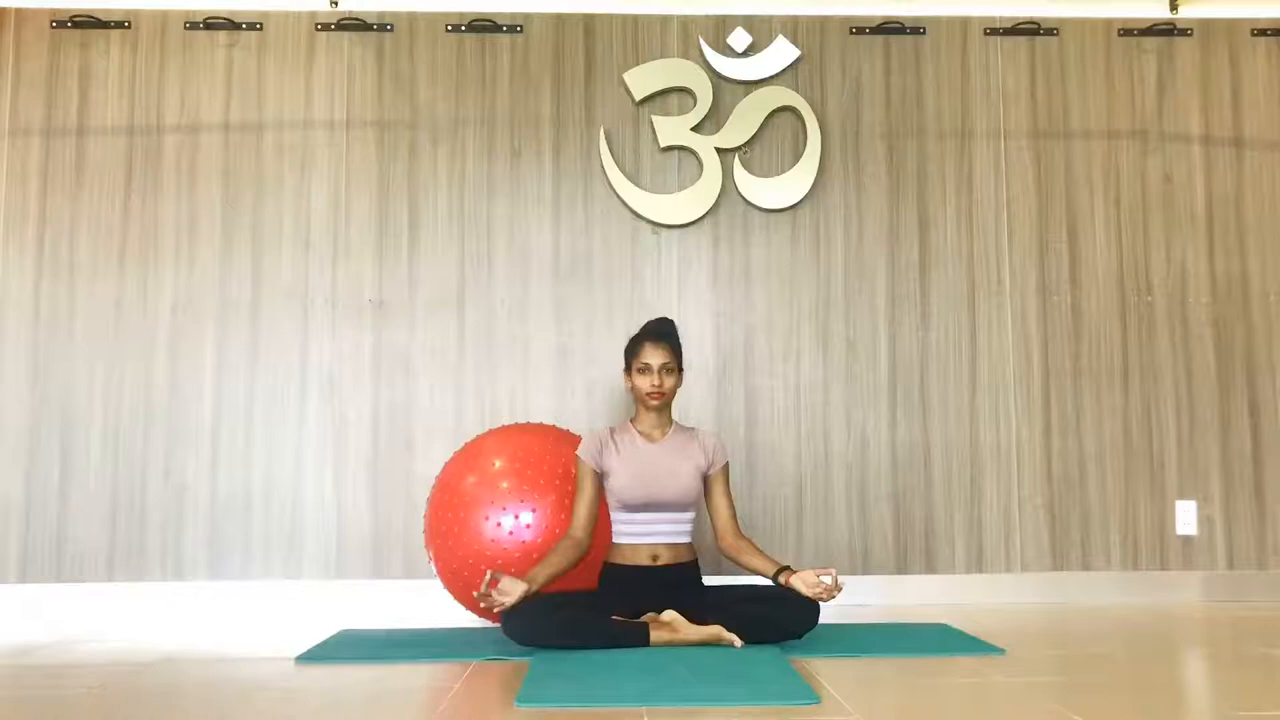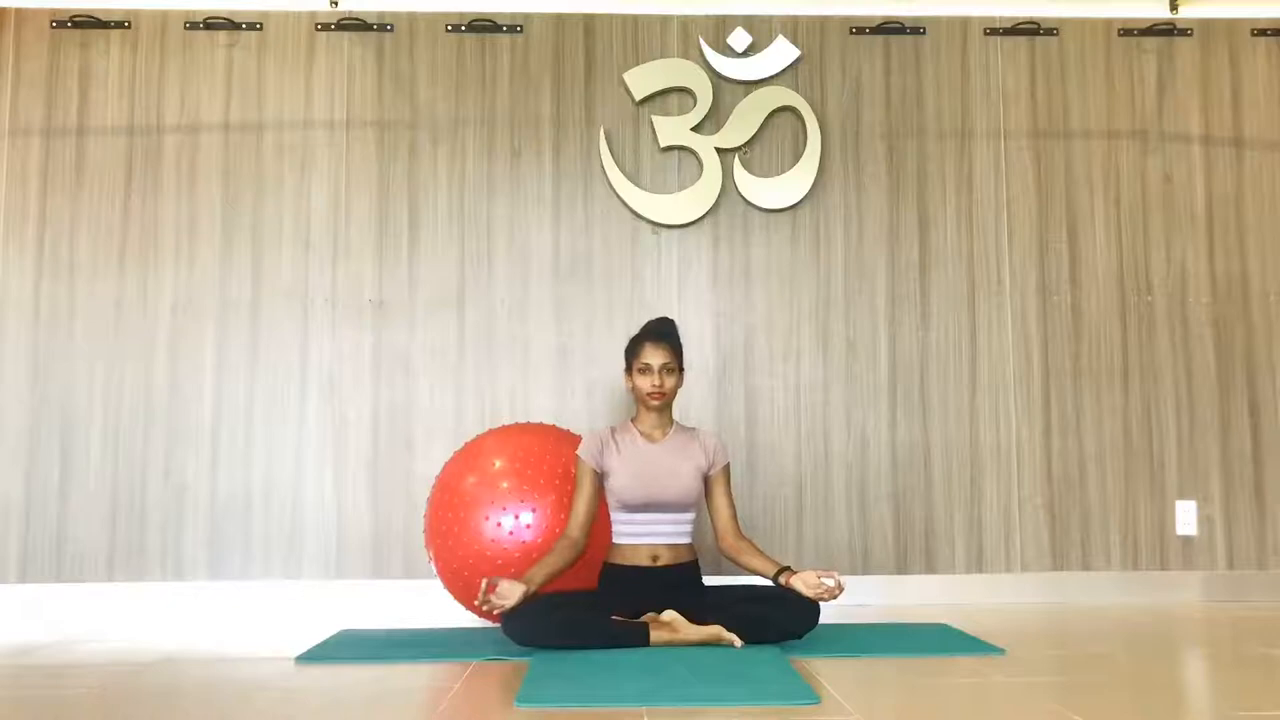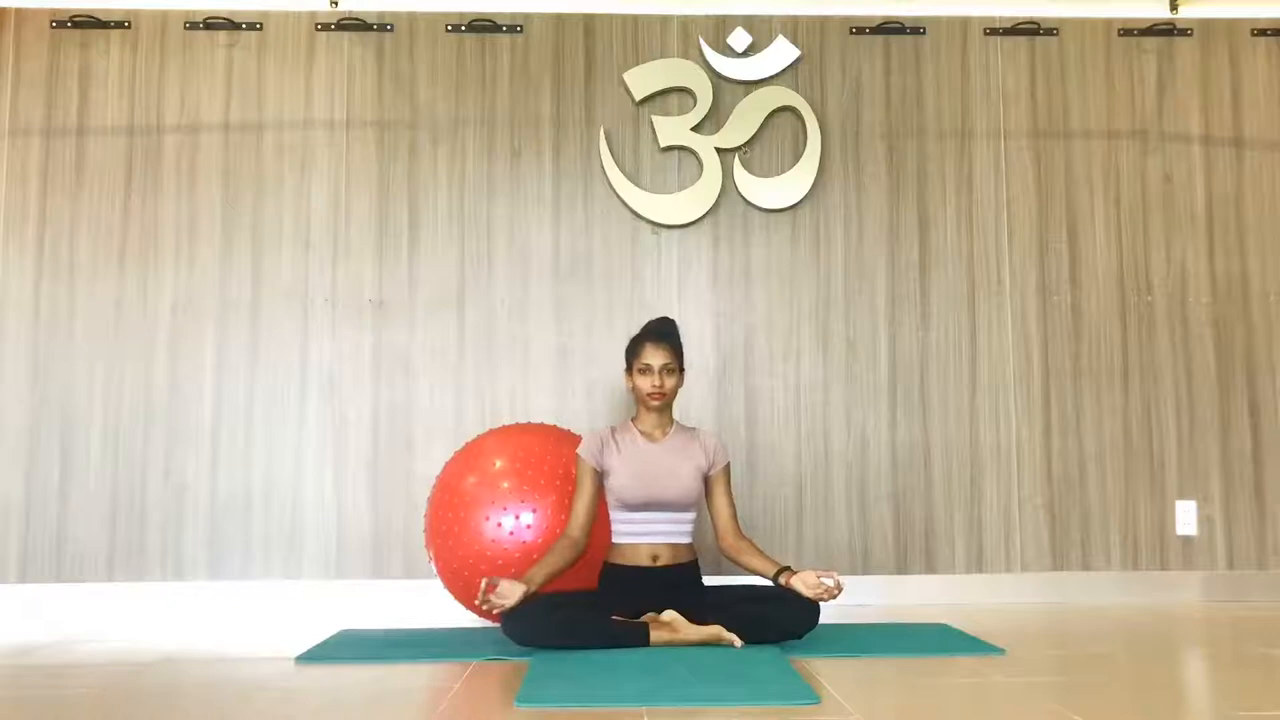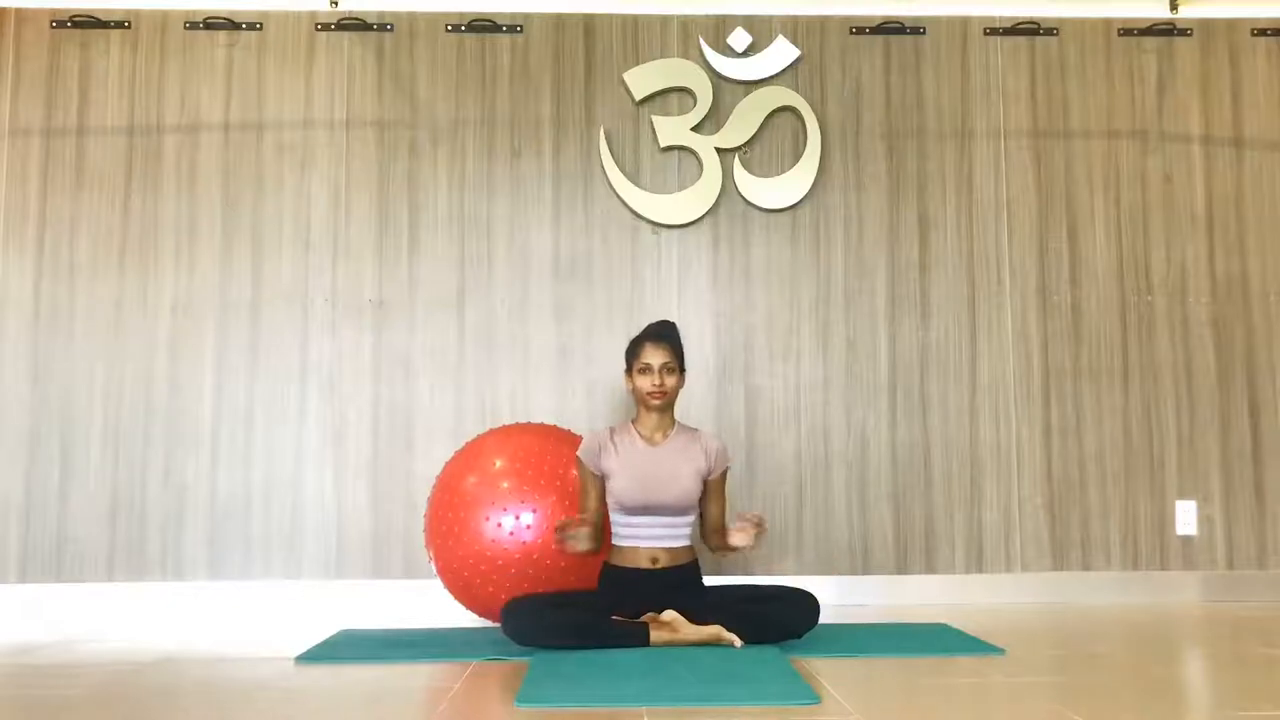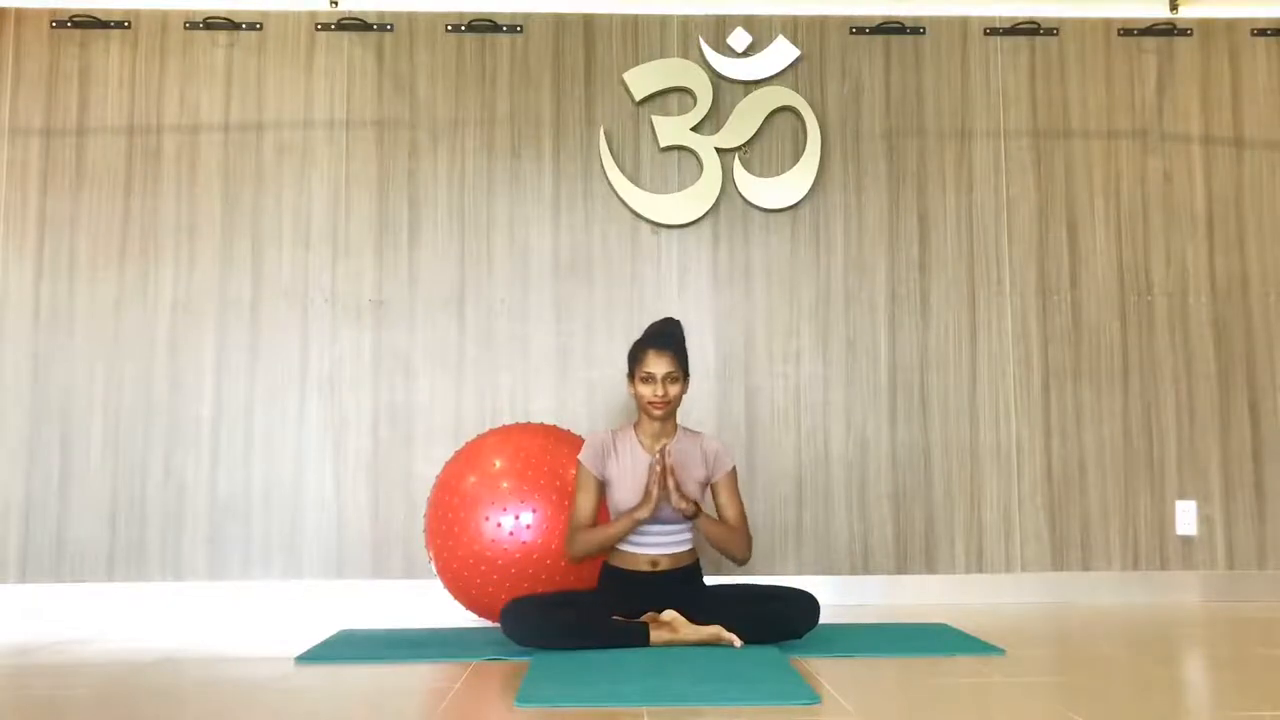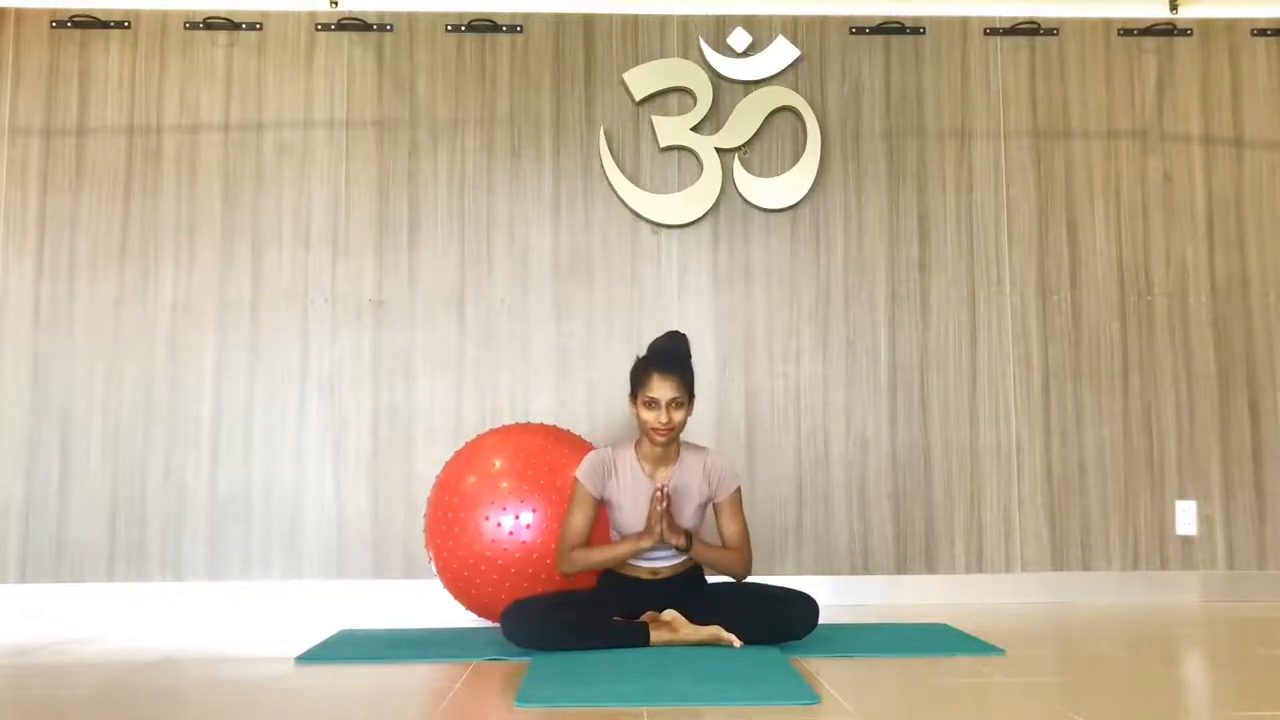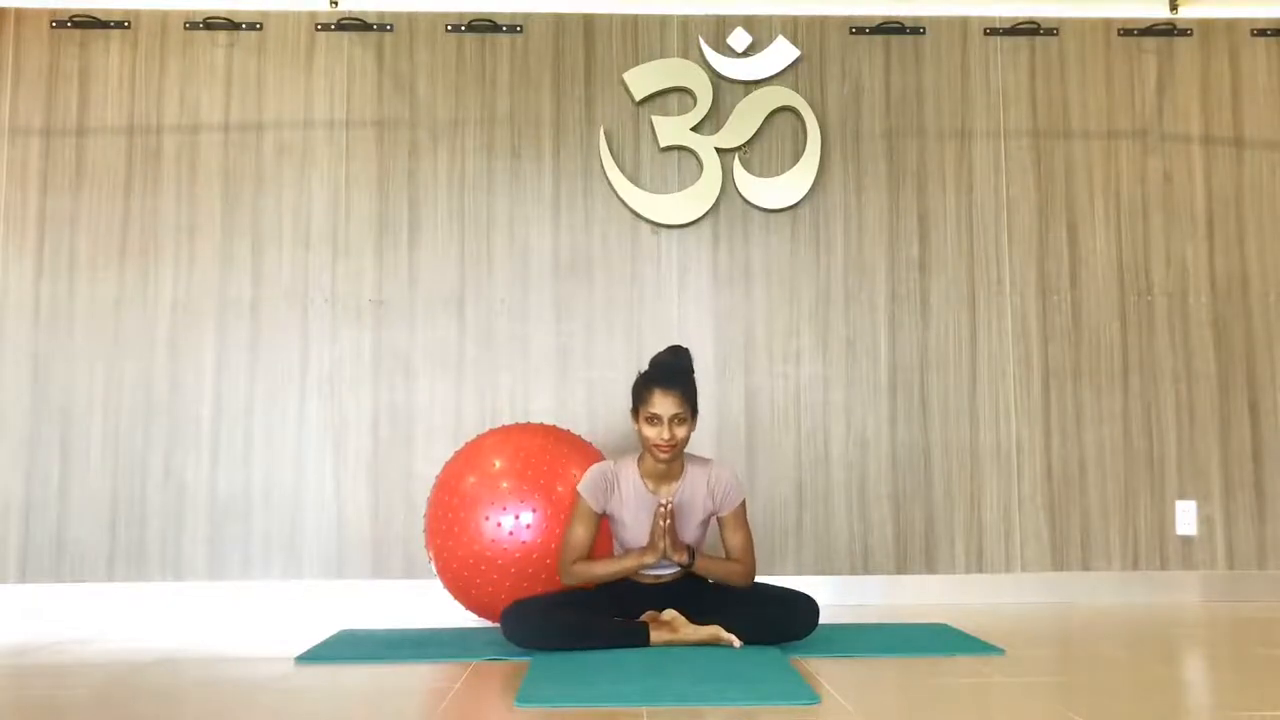
dt=0.4s
person 1, frame 1
left shoulder: (705, 446)
right shoulder: (600, 445)
left elbow: (729, 536)
right elbow: (578, 537)
left wrist: (788, 576)
right wrist: (528, 583)
left hip: (686, 588)
right hip: (619, 587)
left knee: (800, 609)
right knee: (520, 618)
left ankle: (654, 626)
right ankle: (683, 633)
person 1, frame 2
left shoulder: (705, 446)
right shoulder: (600, 445)
left elbow: (729, 537)
right elbow: (574, 537)
left wrist: (787, 576)
right wrist: (525, 585)
left hip: (686, 588)
right hip: (619, 588)
left knee: (800, 609)
right knee: (520, 619)
right ankle: (680, 633)
person 1, frame 3
left shoulder: (706, 446)
right shoulder: (600, 444)
left elbow: (730, 538)
right elbow: (574, 536)
left wrist: (787, 576)
right wrist: (526, 584)
left hip: (686, 588)
right hip: (618, 588)
left knee: (801, 609)
right knee: (521, 619)
right ankle: (677, 633)
person 1, frame 4
left shoulder: (707, 447)
right shoulder: (599, 445)
left elbow: (712, 536)
right elbow: (591, 531)
left wrist: (732, 537)
right wrist: (583, 537)
left hip: (686, 588)
right hip: (618, 588)
left knee: (802, 608)
right knee: (518, 616)
right ankle: (680, 633)
person 1, frame 5
left shoulder: (709, 450)
right shoulder: (601, 447)
left elbow: (741, 550)
right elbow: (576, 546)
left wrist: (688, 506)
right wrist: (641, 510)
left hip: (687, 589)
right hip: (619, 589)
left knee: (802, 608)
right knee: (518, 618)
left ankle: (640, 627)
right ankle: (671, 633)
person 1, frame 6
left shoulder: (713, 468)
right shoulder: (601, 465)
left elbow: (741, 564)
right elbow: (568, 560)
left wrist: (681, 538)
right wrist: (643, 539)
left hip: (688, 591)
right hip: (619, 594)
left knee: (801, 611)
right knee: (518, 620)
left ankle: (635, 628)
right ankle: (671, 633)
person 1, frame 7
left shoulder: (719, 481)
right shoulder: (603, 478)
left elbow: (744, 573)
right elbow: (570, 570)
left wrist: (683, 554)
right wrist: (646, 555)
left hip: (690, 594)
right hip: (621, 595)
left knee: (801, 611)
right knee: (518, 621)
right ankle: (667, 632)
